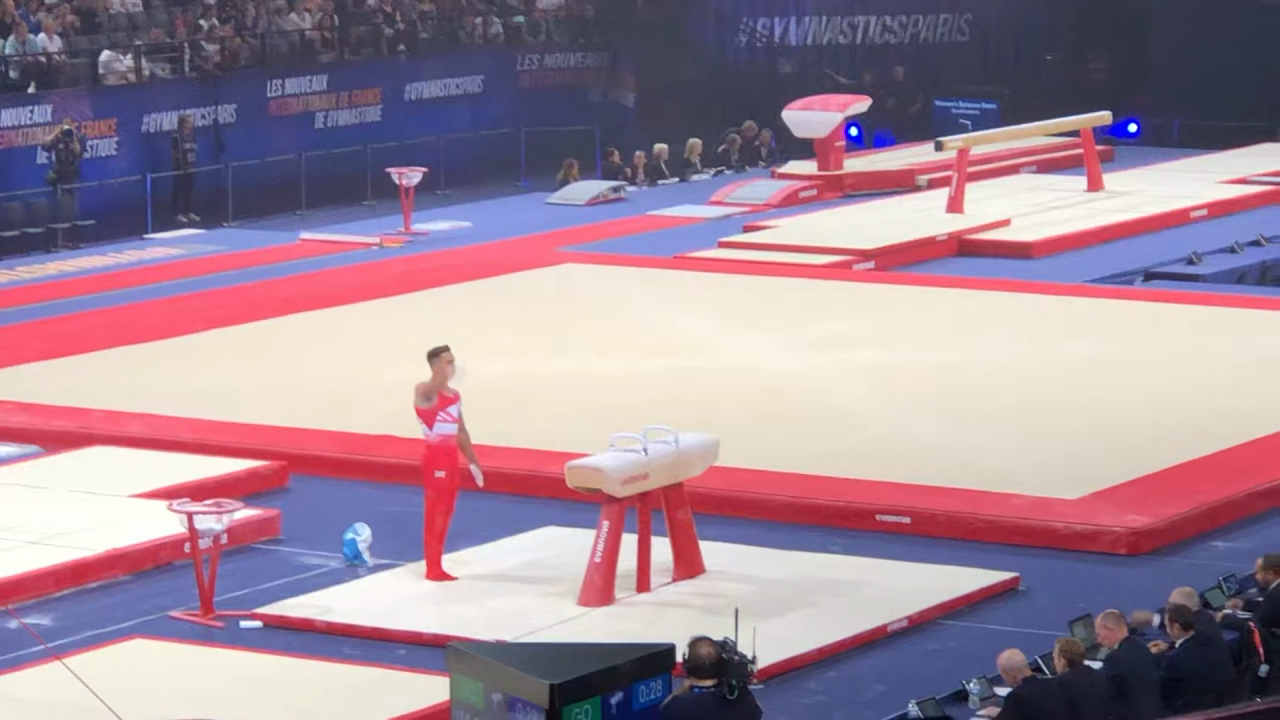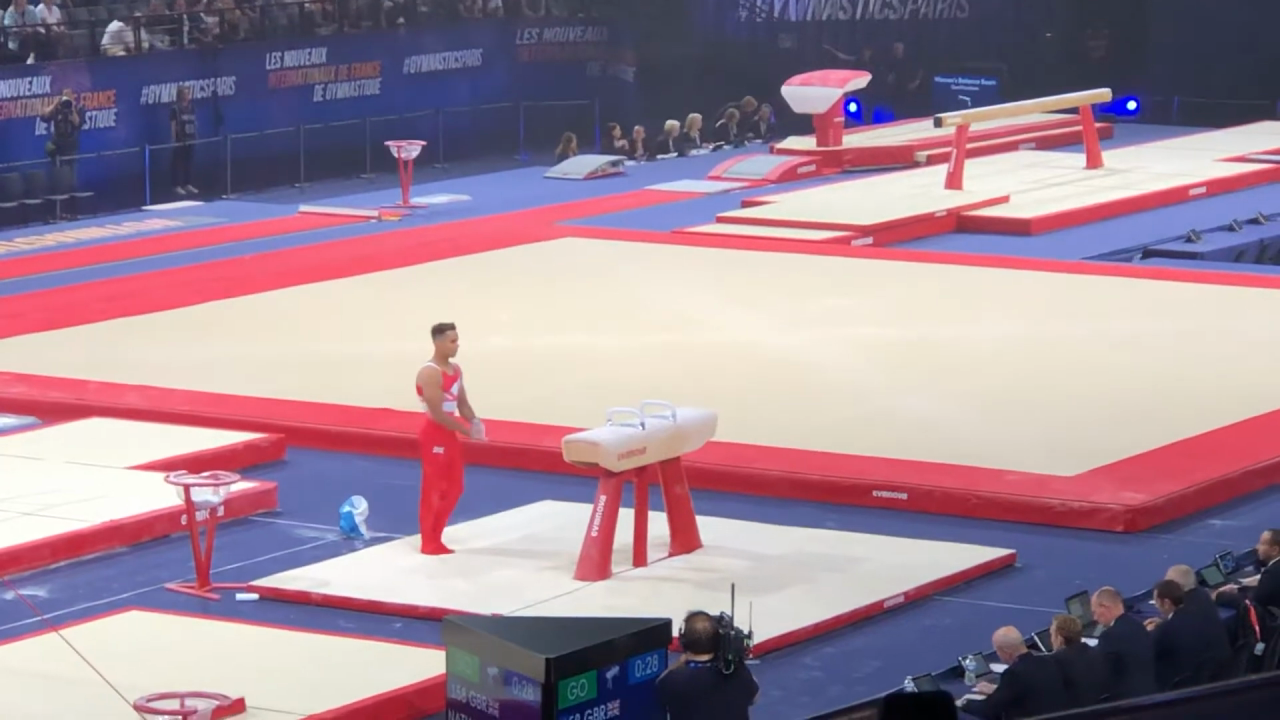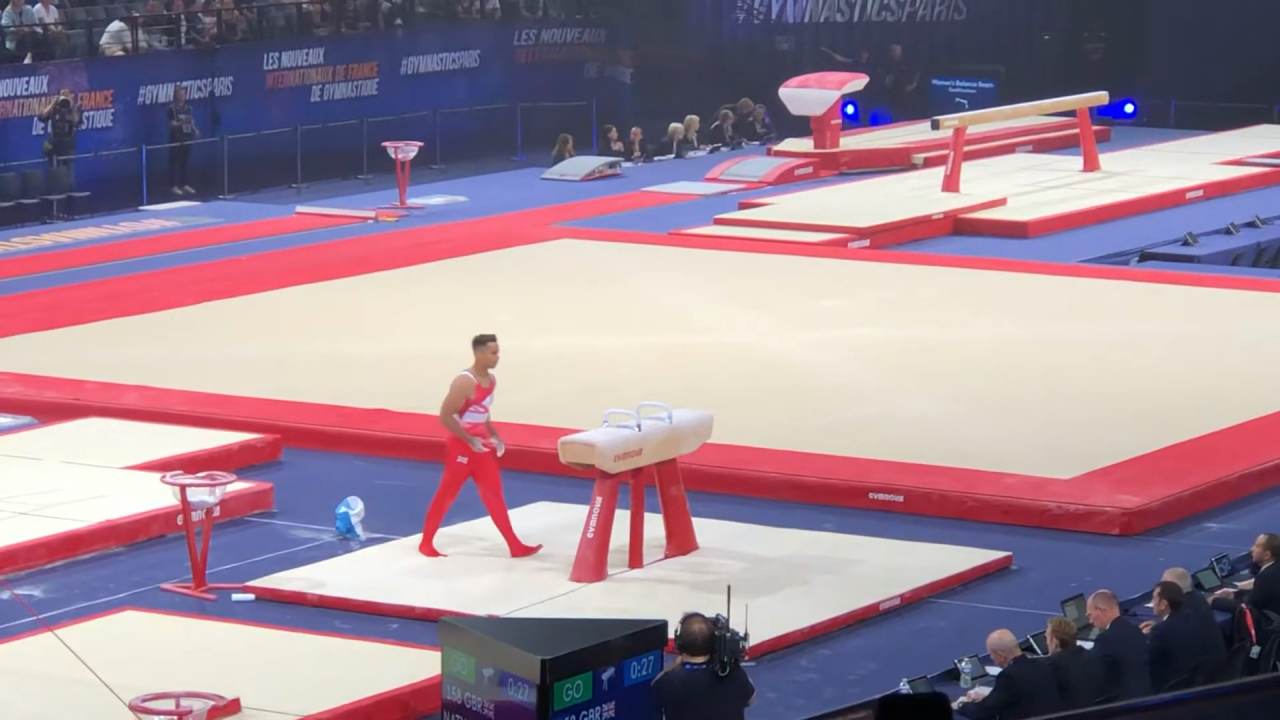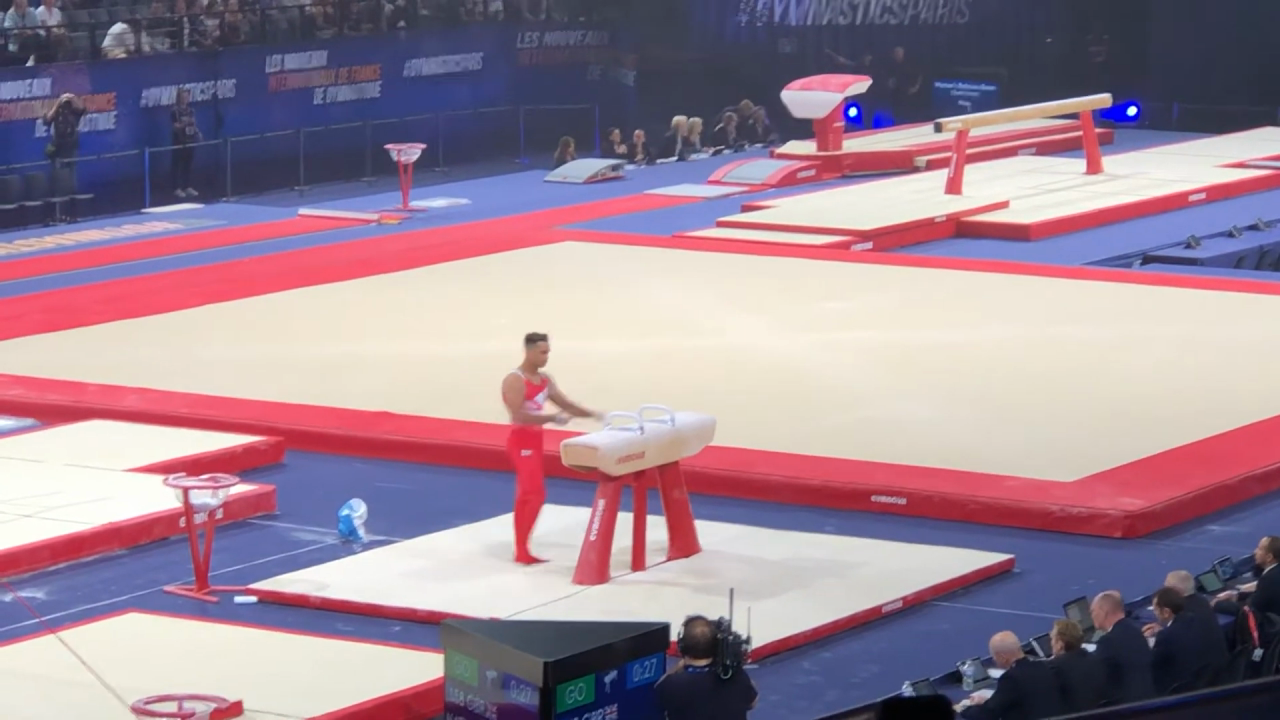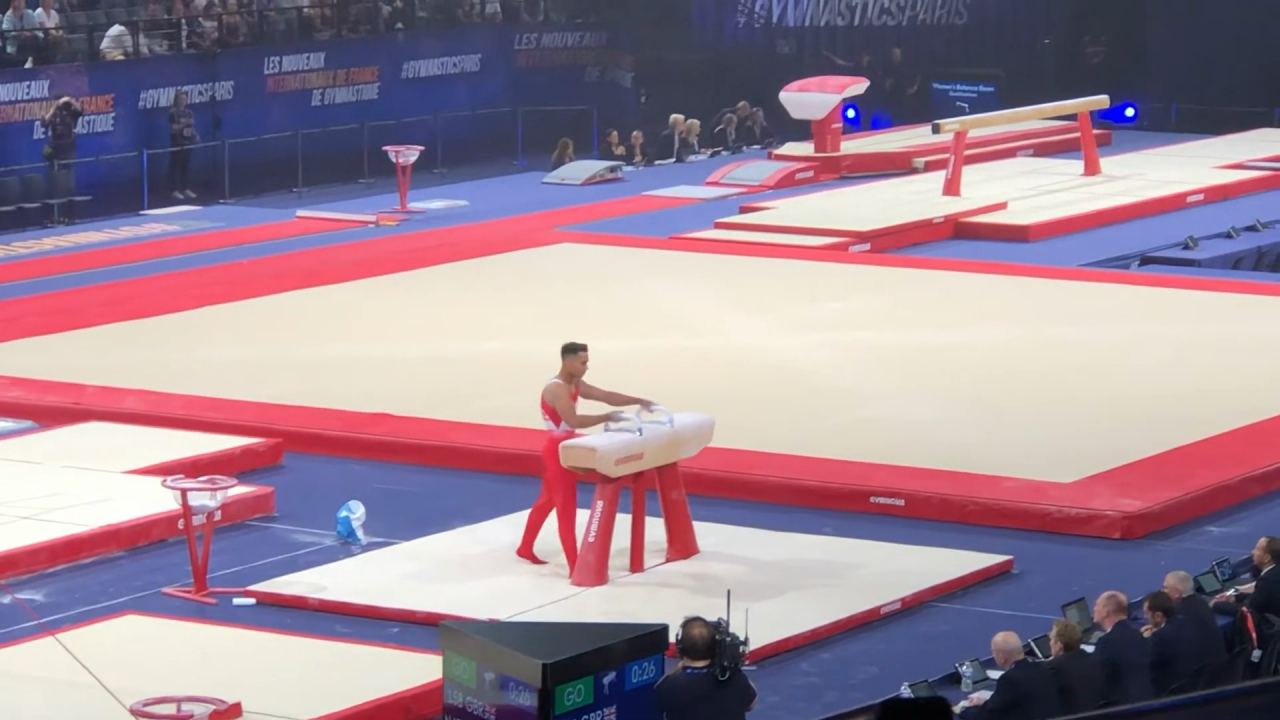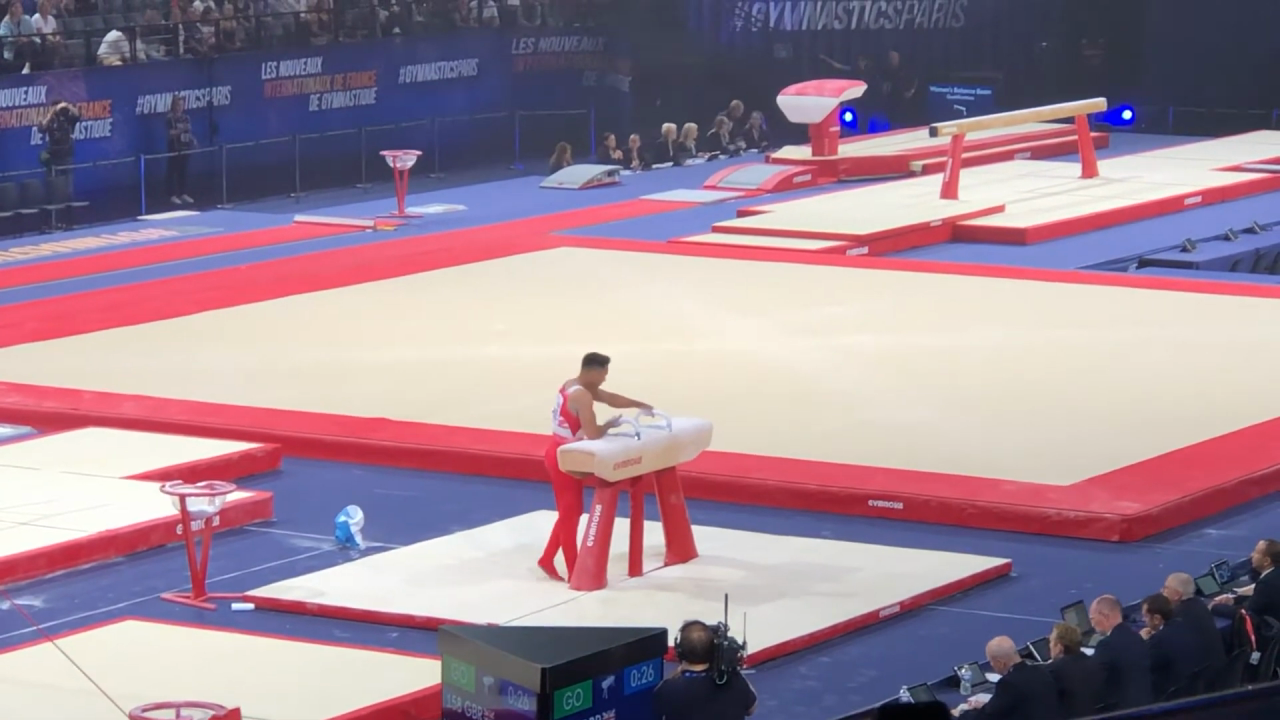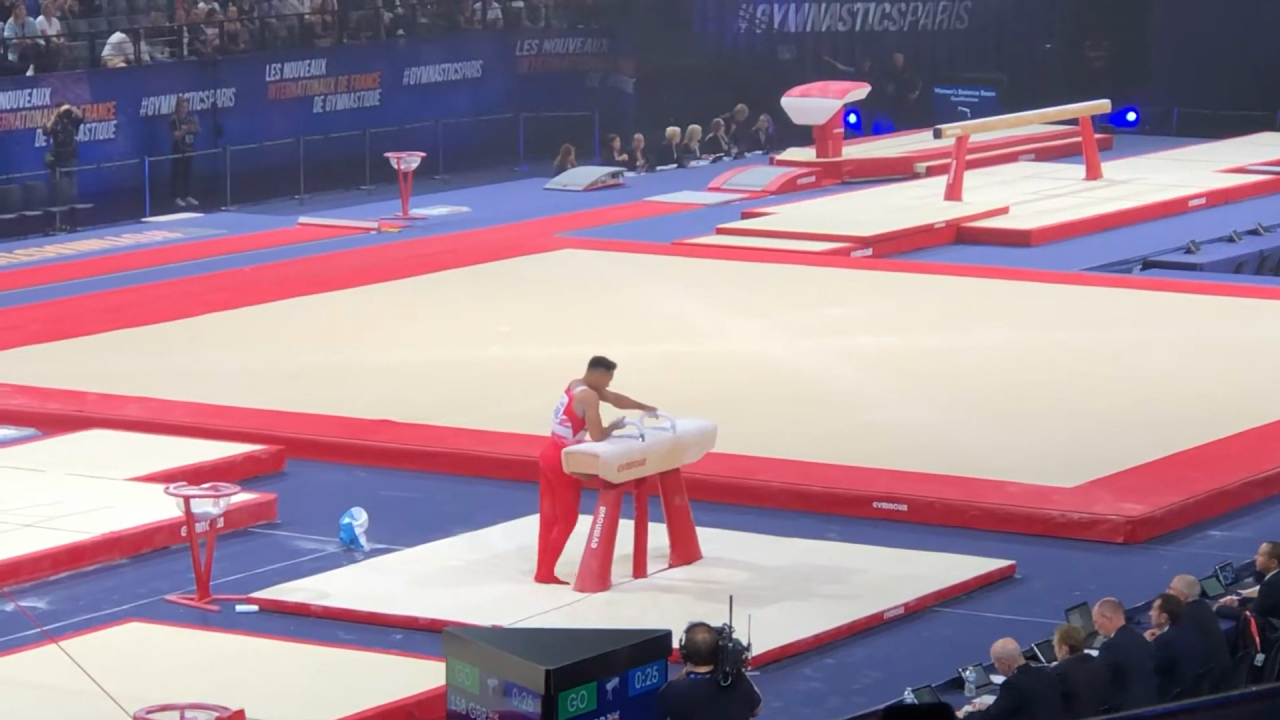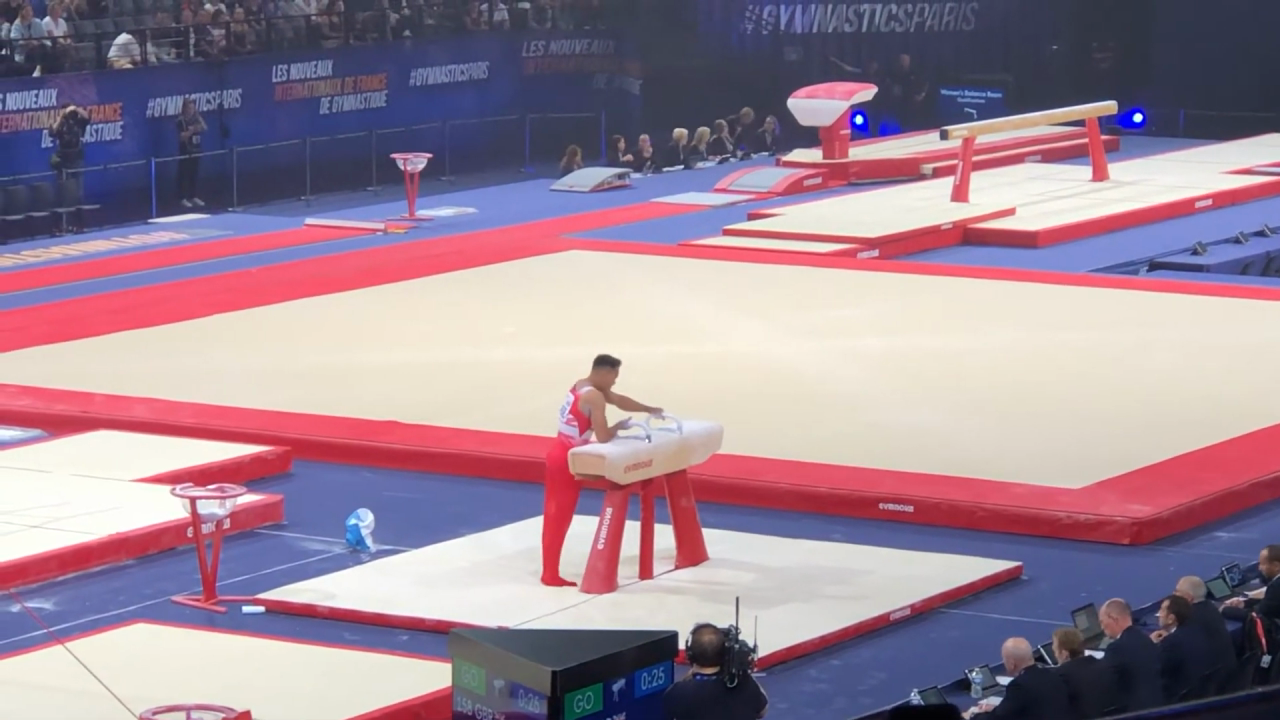
dt=0.5s
person 1, frame 1
left shoulder: (455, 394)
right shoulder: (425, 392)
right elbow: (430, 386)
left wrist: (473, 462)
right wrist: (446, 376)
left hip: (451, 459)
right hip: (436, 460)
left knee: (445, 516)
right knee: (434, 516)
left ankle: (437, 567)
right ankle: (432, 569)
person 1, frame 2
left shoulder: (455, 369)
right shoulder: (429, 373)
left elbow: (462, 402)
right elbow: (437, 413)
left wrist: (474, 421)
right wrist: (466, 430)
left hip: (450, 435)
right hip: (434, 436)
left knee: (455, 489)
right knee: (433, 491)
left ankle: (436, 537)
right ankle: (428, 543)
person 1, frame 3
left shoulder: (491, 379)
right shoulder: (464, 383)
right elbow: (446, 417)
left wrist: (496, 436)
right wrist: (469, 440)
left hip: (483, 445)
right hip: (462, 446)
left knee: (494, 495)
right knee: (446, 495)
left ankle: (515, 546)
right ankle: (426, 542)
person 1, frame 4
left shoulder: (544, 379)
right shoulder: (513, 380)
left elbow: (564, 404)
right elbow: (518, 415)
left wrist: (592, 415)
right wrist: (552, 418)
left hip: (535, 442)
right hip: (521, 443)
left knee: (525, 497)
right knee: (535, 494)
left ankle: (521, 550)
right ankle: (521, 547)
person 1, frame 5
left shoulder: (575, 385)
right shoulder: (557, 389)
left elbow: (605, 396)
right elbow: (574, 421)
left wrist: (638, 401)
right wrist: (608, 417)
left hip: (558, 450)
right hip: (559, 452)
left knee: (546, 502)
right knee: (567, 509)
left ankle: (525, 548)
right ankle: (575, 566)
person 1, frame 6
left shoulder: (571, 386)
right shoulder: (582, 395)
left elbow: (610, 398)
right elbow: (592, 434)
left wrist: (639, 405)
right wrist: (610, 424)
left hip: (557, 453)
left knee: (570, 511)
right knee: (570, 514)
left ankle: (548, 559)
right ankle: (574, 572)
person 1, frame 7
left shoulder: (575, 386)
right shoulder: (589, 397)
left elbow: (614, 398)
right elbow: (597, 436)
left wrist: (643, 407)
right wrist: (614, 426)
left hip: (549, 455)
right hip: (561, 461)
left knee: (549, 517)
right knee: (567, 519)
left ankle: (543, 571)
right ankle: (546, 571)
person 1, frame 8
left shoulder: (581, 386)
right shoulder: (595, 396)
left elbow: (619, 400)
right elbow: (603, 436)
left wrist: (650, 410)
right wrist: (619, 426)
left hip: (557, 454)
right hip: (567, 460)
left knee: (553, 516)
right knee: (560, 519)
left ankle: (549, 571)
right ankle: (551, 575)
